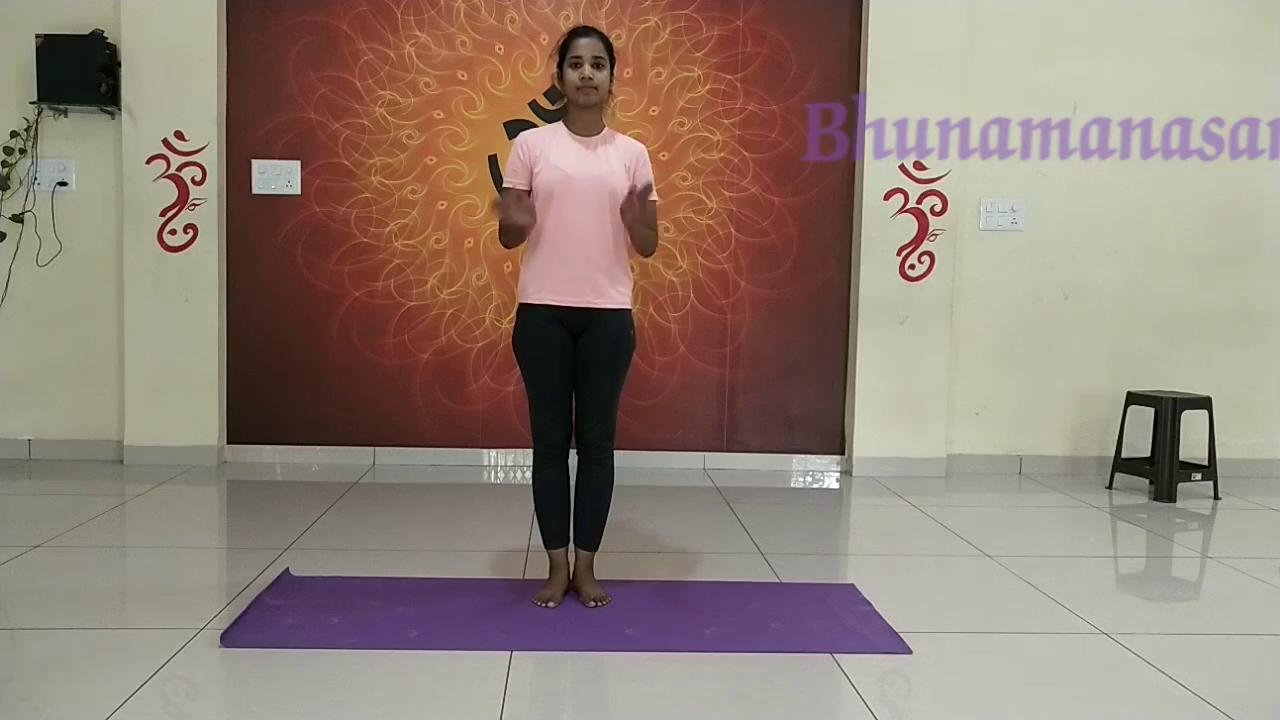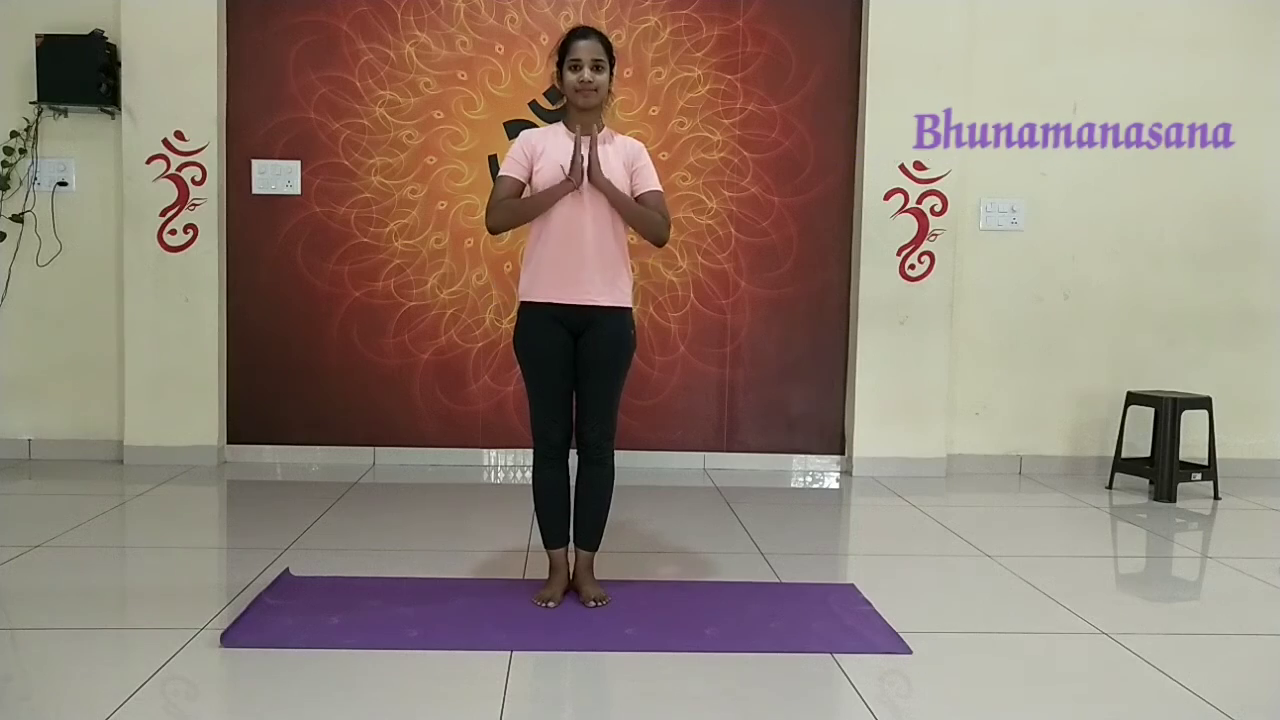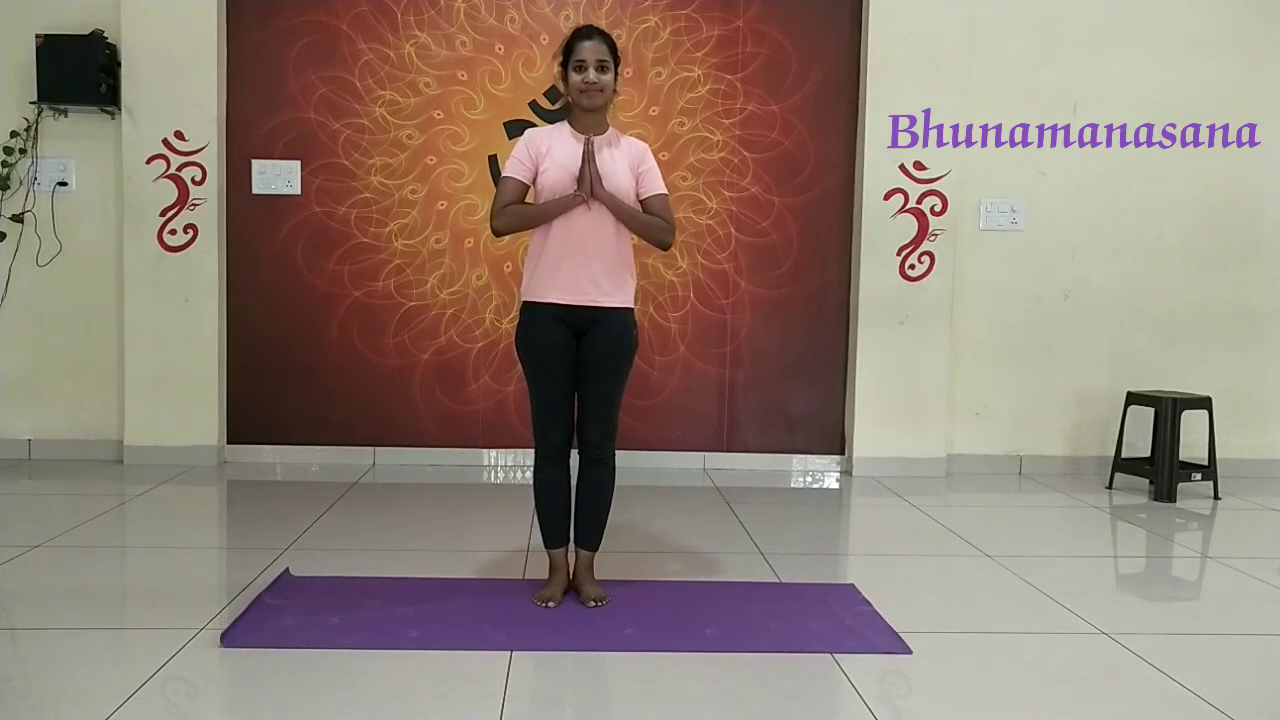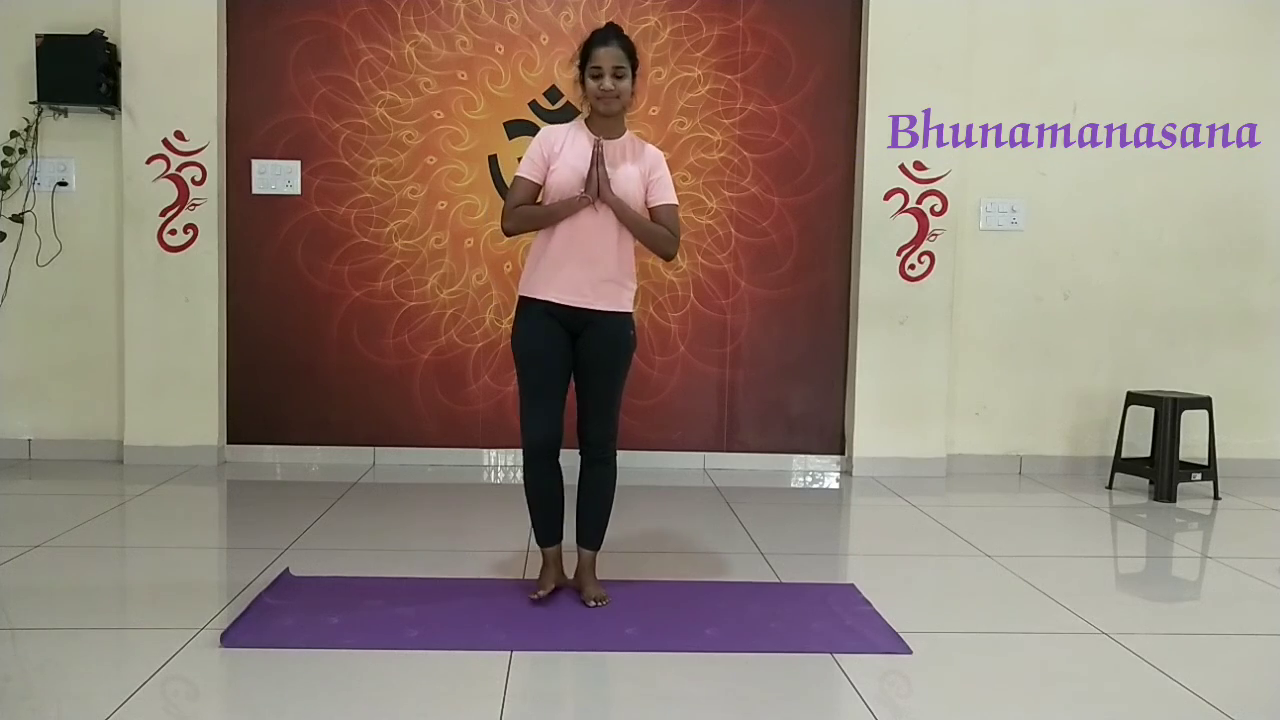
dt=0.3s
person 1, frame 1
left shoulder: (632, 153)
right shoulder: (531, 144)
left elbow: (646, 242)
right elbow: (511, 236)
left wrist: (640, 222)
right wrist: (513, 225)
left hip: (608, 315)
right hip: (543, 311)
left knee: (597, 441)
right knee: (550, 440)
left ankle: (586, 565)
right ankle: (557, 565)
person 1, frame 2
left shoulder: (630, 152)
right shoulder: (531, 143)
left elbow: (660, 231)
right elbow: (495, 218)
left wrist: (601, 182)
right wrist: (566, 183)
left hip: (608, 313)
right hip: (543, 310)
left knee: (597, 441)
right knee: (550, 440)
left ankle: (585, 566)
right ankle: (557, 566)
person 1, frame 3
left shoulder: (635, 152)
right shoulder: (536, 142)
left elbow: (665, 234)
right elbow: (501, 220)
left wrist: (604, 195)
right wrist: (573, 197)
left hip: (610, 314)
right hip: (546, 310)
left knee: (598, 441)
right knee: (551, 441)
left ankle: (586, 565)
right ankle: (557, 566)
person 1, frame 4
left shoulder: (649, 159)
right shoulder: (551, 141)
left elbow: (669, 244)
right elbow: (511, 219)
left wrist: (613, 200)
right wrist: (580, 199)
left hip: (608, 316)
right hip: (543, 309)
left knee: (598, 442)
right knee: (540, 438)
left ankle: (587, 566)
right ankle: (551, 562)
